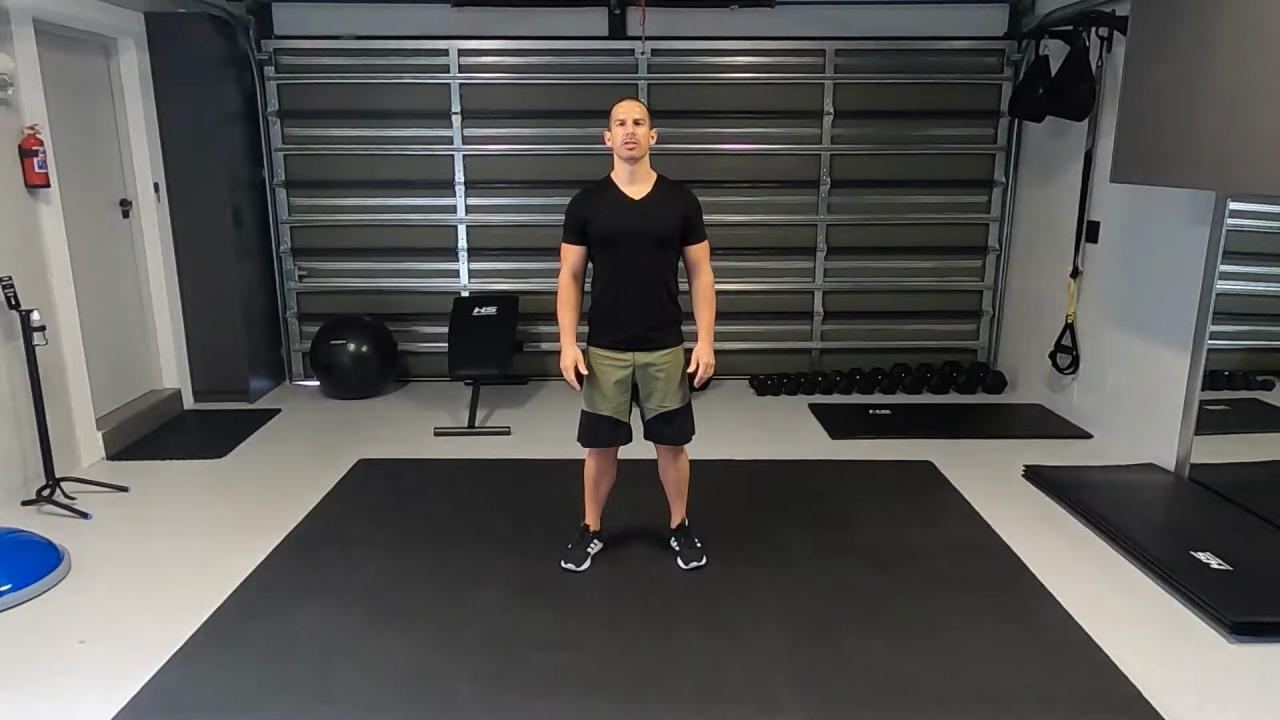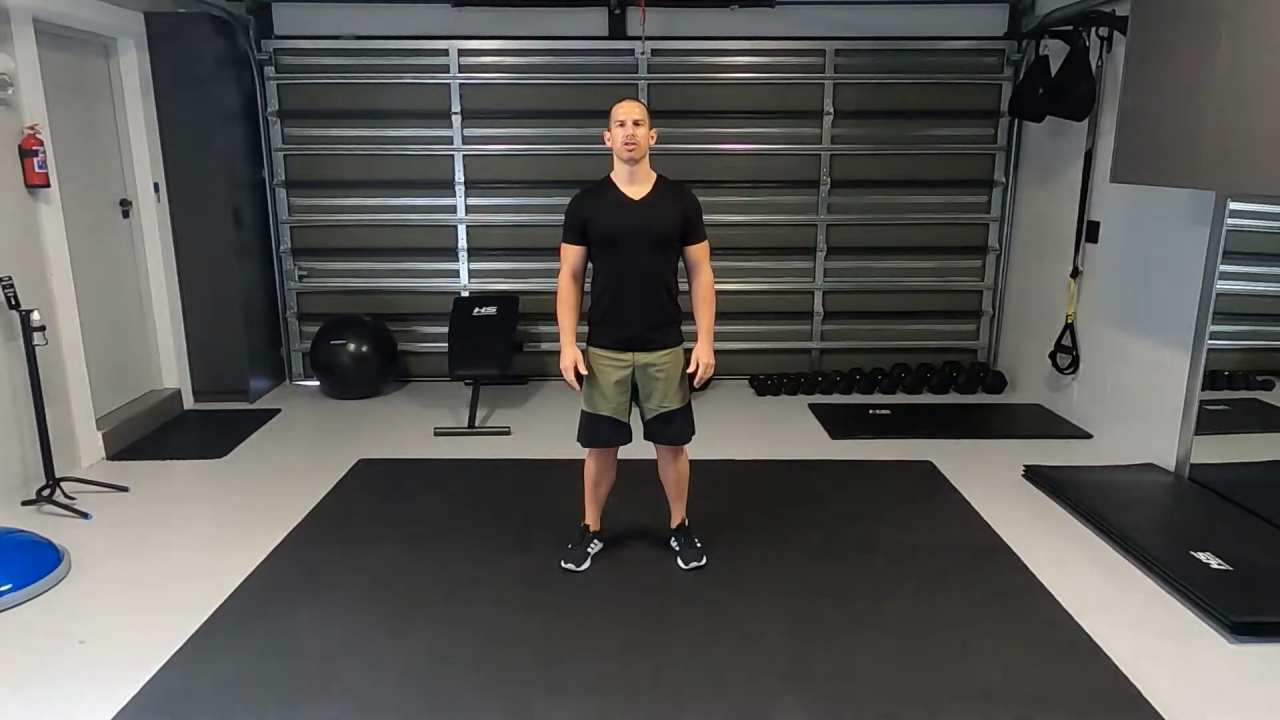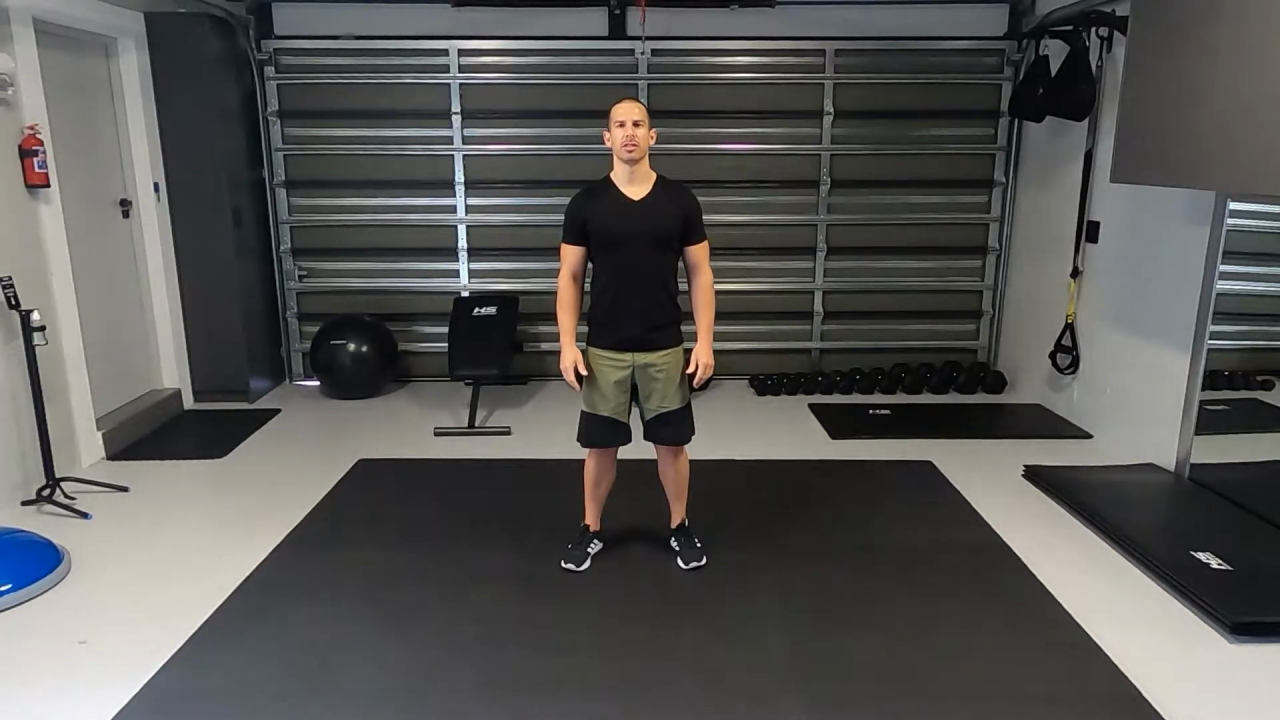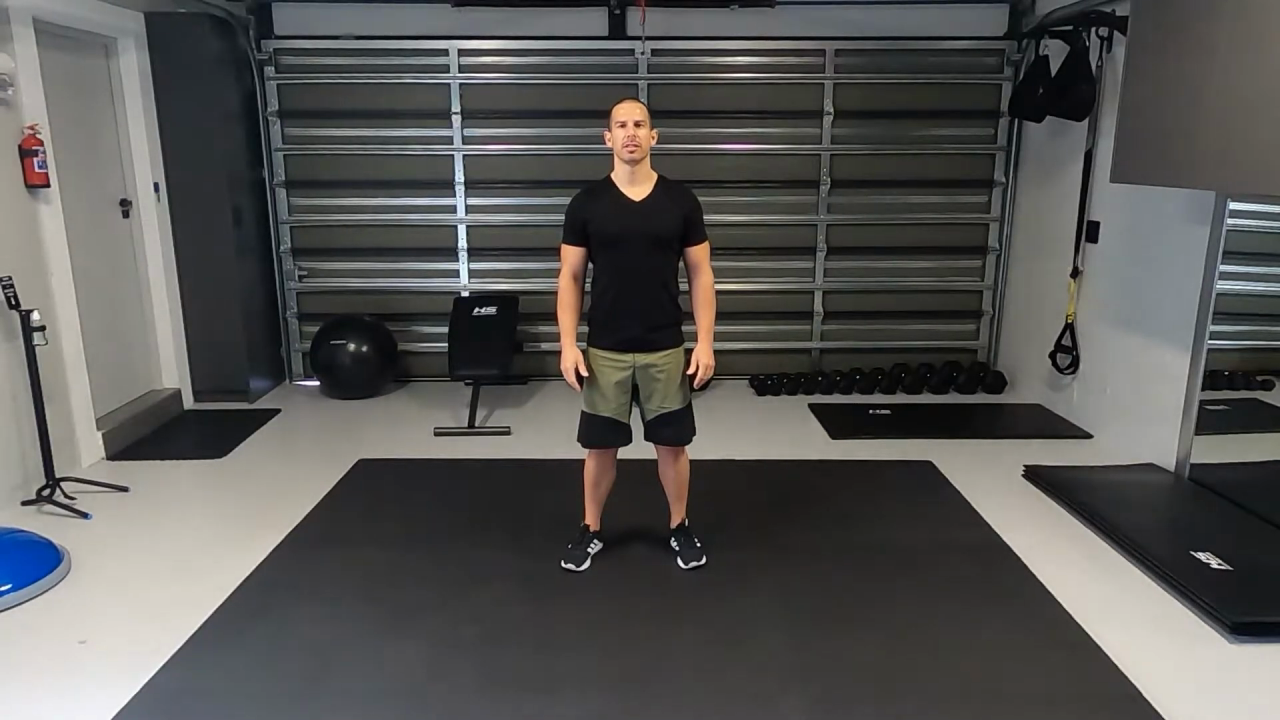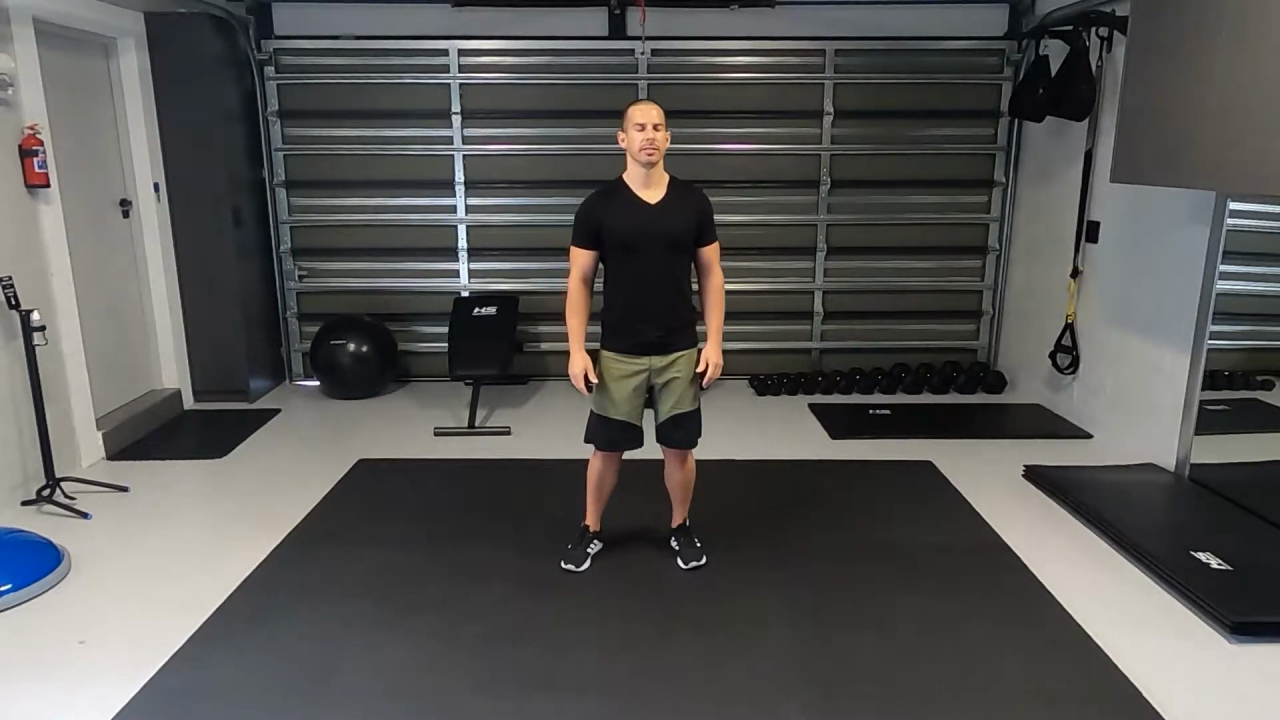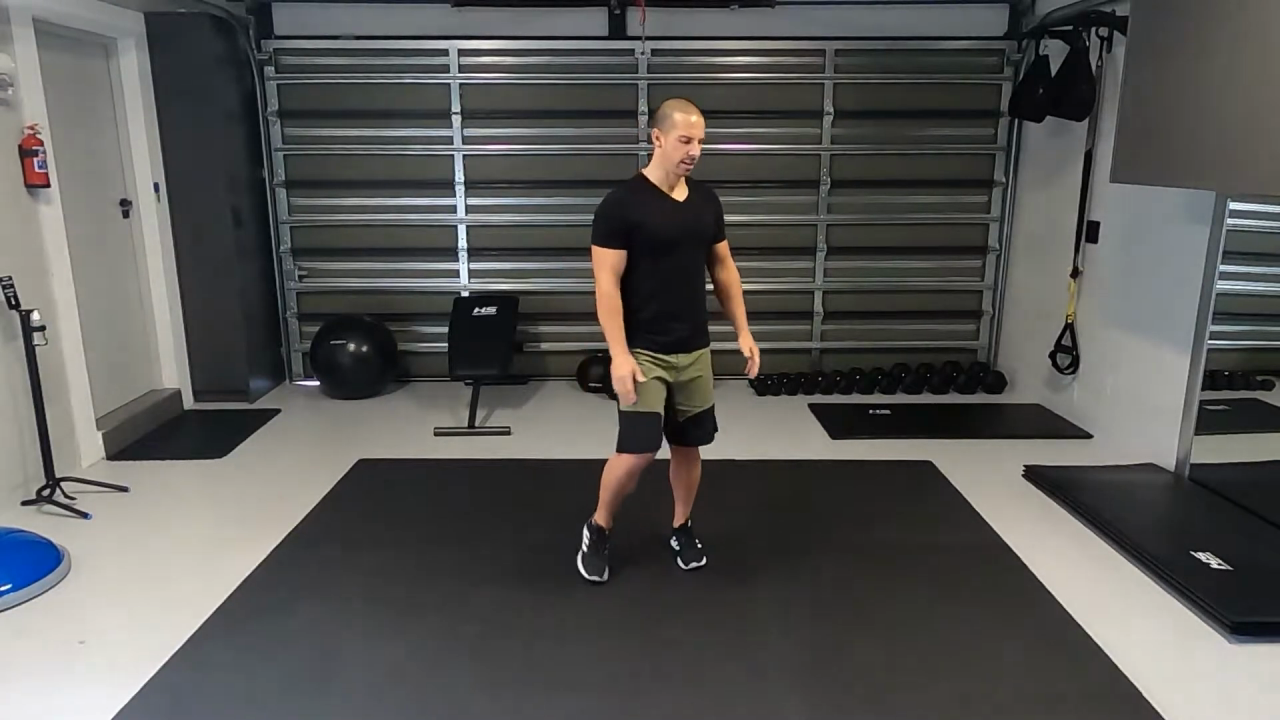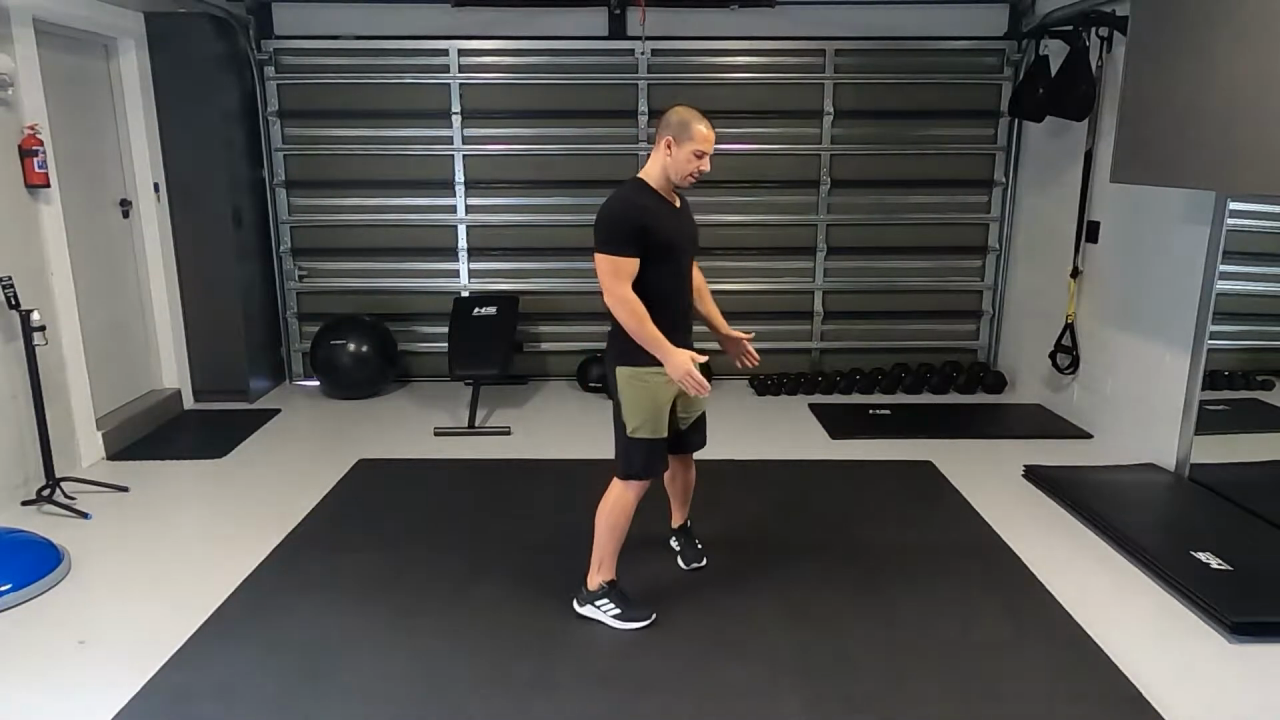
dt=0.3s
person 1, frame 1
left shoulder: (680, 200)
right shoulder: (587, 203)
left elbow: (700, 272)
right elbow: (570, 275)
left wrist: (705, 340)
right wrist: (568, 343)
left hip: (665, 348)
right hip: (605, 349)
left knee: (671, 442)
right knee: (600, 444)
left ankle: (679, 526)
right ankle: (590, 530)
person 1, frame 2
left shoulder: (680, 199)
right shoulder: (587, 203)
left elbow: (700, 273)
right elbow: (570, 276)
left wrist: (705, 340)
right wrist: (568, 343)
left hip: (665, 347)
right hip: (604, 349)
left knee: (671, 442)
right knee: (601, 444)
left ankle: (680, 527)
right ankle: (590, 530)
person 1, frame 3
left shoulder: (679, 200)
right shoulder: (586, 203)
left elbow: (700, 273)
right elbow: (570, 276)
left wrist: (705, 341)
right wrist: (567, 343)
left hip: (664, 348)
right hip: (604, 349)
left knee: (671, 443)
right knee: (600, 445)
left ankle: (680, 527)
right ankle: (590, 529)
person 1, frame 4
left shoulder: (680, 200)
right shoulder: (587, 203)
left elbow: (700, 274)
right elbow: (570, 277)
left wrist: (705, 342)
right wrist: (568, 344)
left hip: (665, 348)
right hip: (605, 350)
left knee: (672, 443)
right knee: (601, 445)
left ankle: (679, 527)
right ankle: (591, 530)
person 1, frame 5
left shoulder: (692, 201)
right shoulder: (599, 206)
left elbow: (711, 274)
right elbow: (579, 280)
left wrist: (714, 341)
right wrist: (576, 349)
left hip: (679, 351)
right hip: (620, 353)
left knee: (680, 447)
right knee: (608, 448)
left ankle: (680, 527)
right ankle: (590, 530)
person 1, frame 6
left shoulder: (705, 198)
right shoulder: (622, 203)
left elbow: (722, 267)
right elbow: (606, 282)
left wrist: (742, 332)
right wrist: (618, 352)
left hip: (695, 349)
right hip: (644, 350)
left knee: (688, 446)
right knee: (637, 450)
left ankle: (682, 528)
right ankle: (598, 526)
person 1, frame 7
left shoulder: (680, 204)
right shoulder: (625, 208)
right elbow: (617, 293)
left wrist: (722, 331)
right wrist: (668, 354)
left hip: (678, 355)
right hip: (640, 363)
left knee: (683, 452)
right knee: (635, 474)
left ankle: (680, 527)
right ankle: (597, 587)
